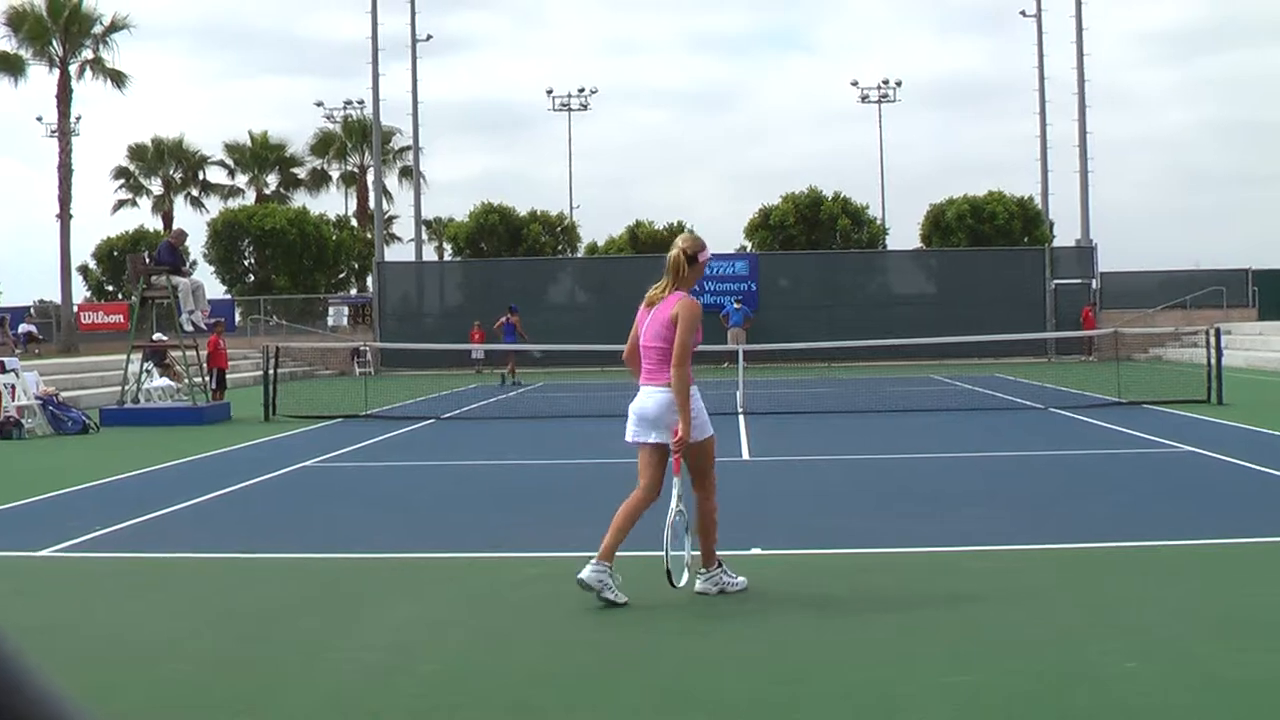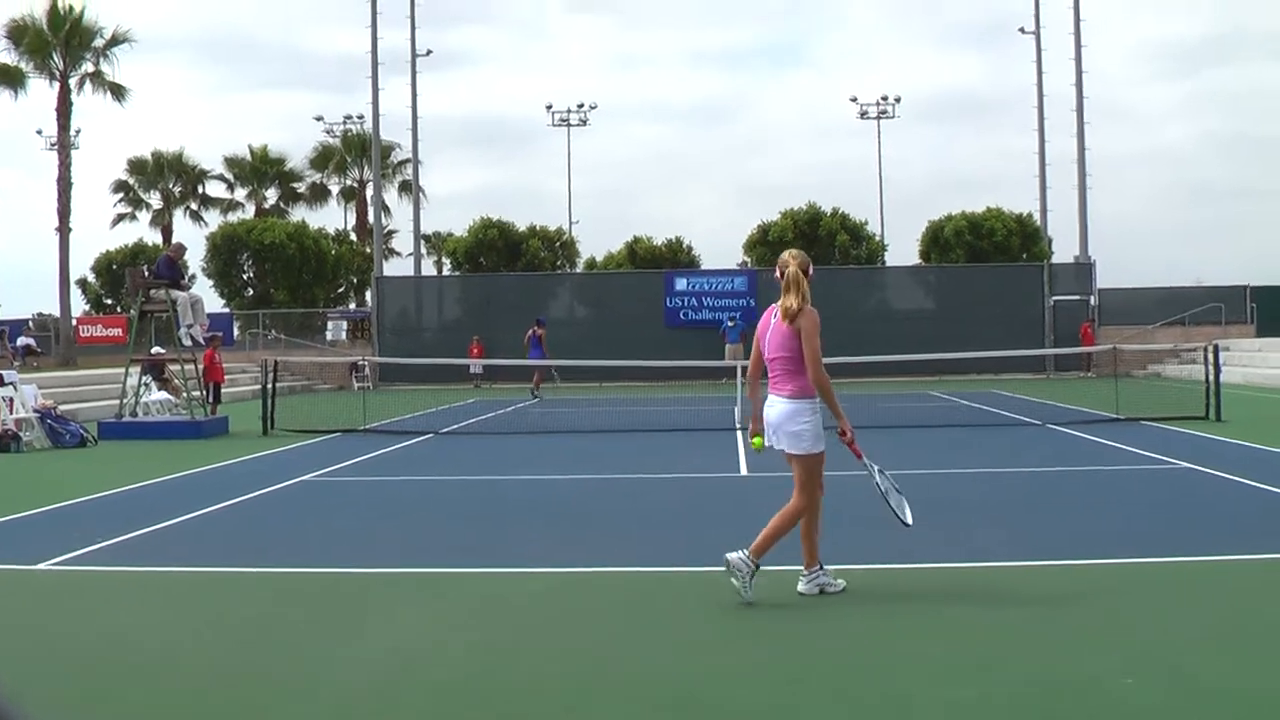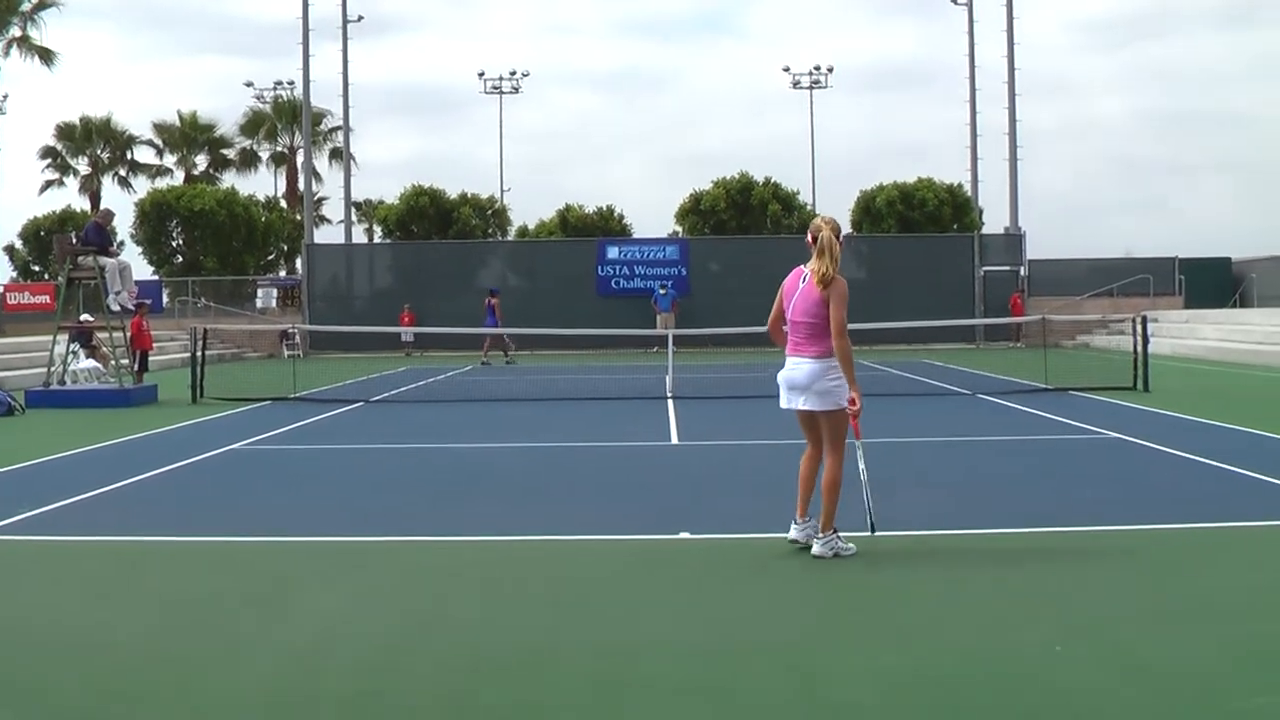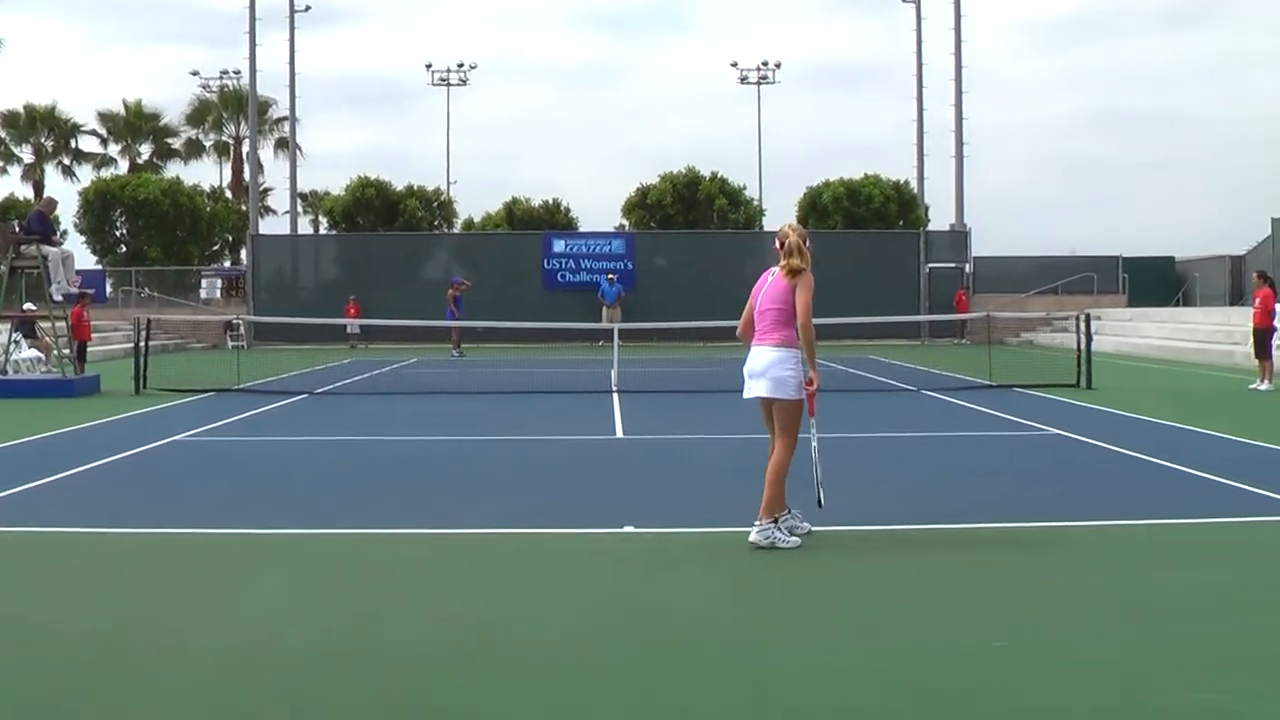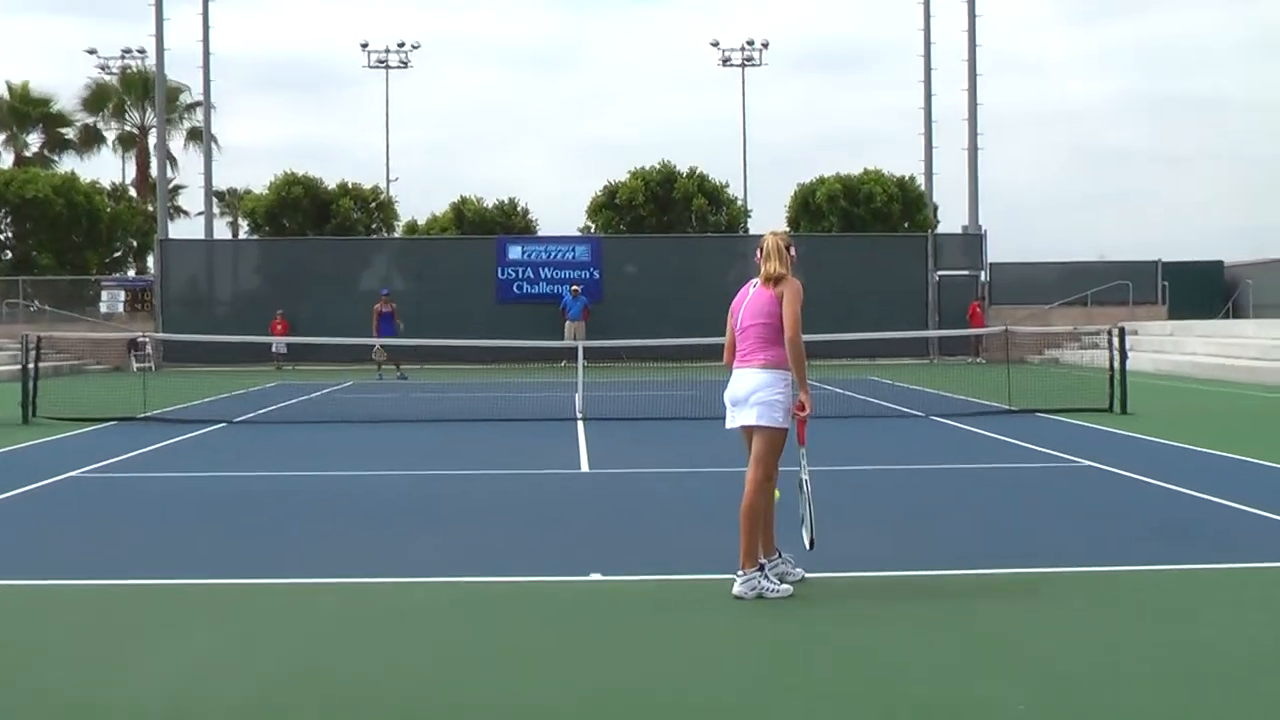
dt=0.7s
person 1, frame 1
left shoulder: (650, 301)
right shoulder: (688, 305)
left elbow: (630, 356)
right elbow: (679, 368)
right wrist: (684, 421)
left hip: (644, 401)
right hip: (675, 402)
left knee: (646, 491)
right knee: (704, 488)
left ankle: (600, 564)
right ankle: (710, 570)
person 1, frame 2
left shoulder: (767, 317)
right shoulder: (806, 315)
left elbow: (753, 373)
right elbow: (816, 374)
left wrist: (756, 418)
right wrist: (840, 417)
left hip: (776, 407)
right hip: (799, 410)
left knee: (812, 491)
right knee: (804, 501)
left ankle: (812, 572)
right ankle: (747, 558)
person 1, frame 3
left shoulder: (792, 278)
right shoulder: (834, 284)
left elbow: (773, 327)
right elbow: (839, 340)
right wrist: (853, 387)
left hip: (793, 371)
right hip: (823, 371)
left knee: (814, 448)
right knee: (833, 454)
left ankle: (801, 523)
right ankle: (826, 537)
person 1, frame 4
left shoulder: (765, 278)
right shoulder: (802, 276)
left elbow: (743, 330)
right elbow: (804, 322)
right wrist: (812, 367)
left hip: (758, 360)
right hip: (783, 360)
left knee: (778, 441)
right knee: (785, 445)
left ankle: (781, 514)
right ankle: (764, 524)
person 1, frame 5
left shoulder: (744, 292)
right shoulder: (788, 285)
left elbow: (728, 357)
right elbow: (791, 337)
right wrist: (803, 388)
left hip: (739, 383)
right hip: (769, 383)
left knee: (766, 476)
right knee: (758, 480)
left ankle: (770, 559)
right ankle: (748, 574)
